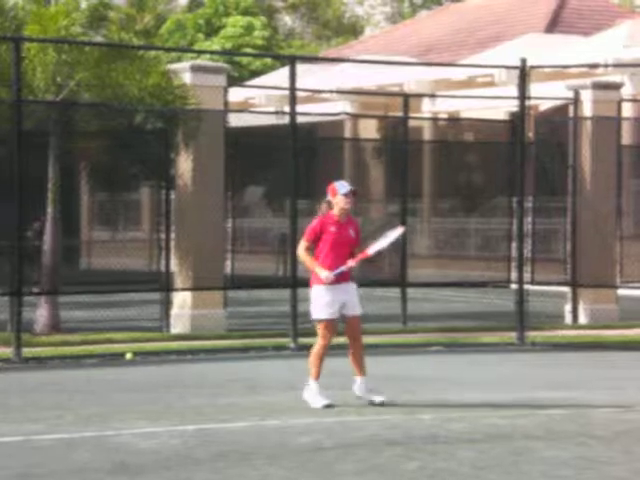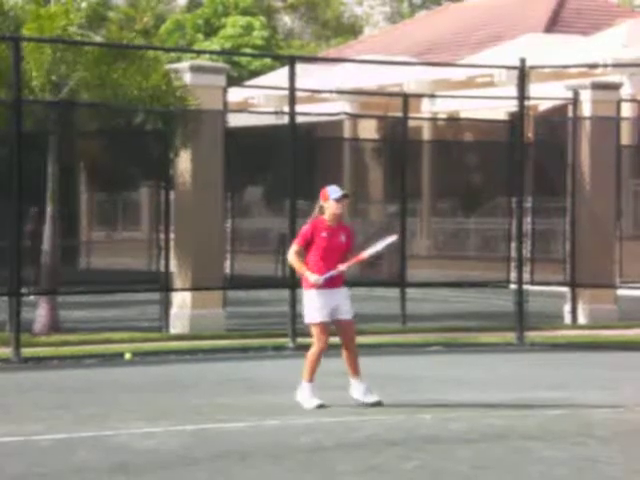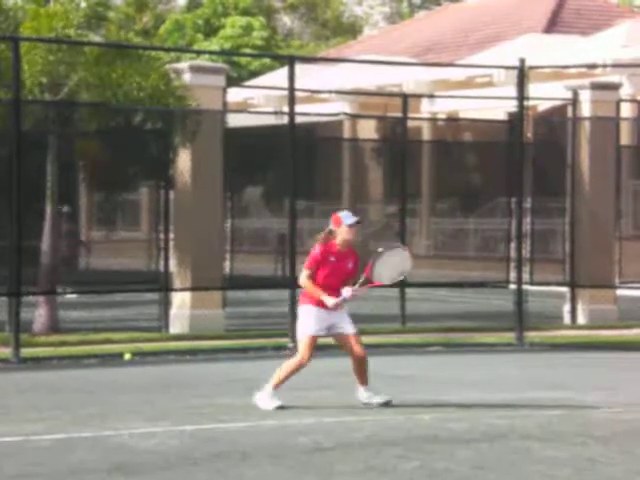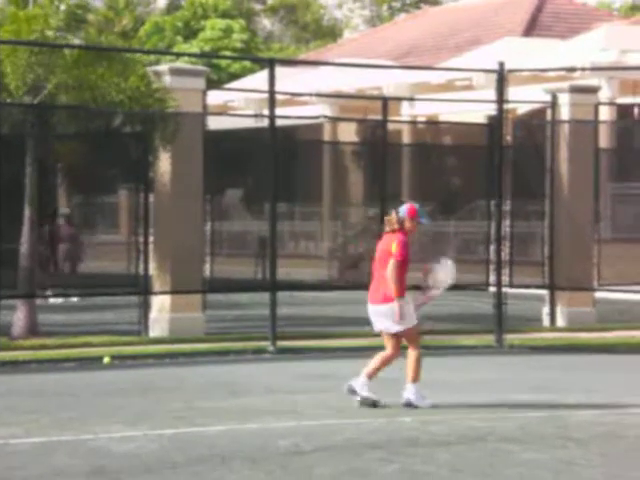
dt=0.7s
person 1, frame 1
left shoulder: (353, 224)
right shoulder: (320, 222)
right elbow: (301, 250)
left wrist: (354, 260)
right wrist: (319, 271)
left hip: (347, 286)
right hip: (324, 286)
left knee: (356, 337)
right knee: (324, 340)
left ankle: (362, 385)
right ankle: (312, 388)
person 1, frame 2
left shoulder: (346, 231)
right shoulder: (312, 227)
right elbow: (292, 255)
left wrist: (346, 266)
right wrist: (307, 274)
left hip: (338, 290)
right hip: (316, 290)
left knee: (349, 340)
right knee: (321, 343)
left ankle: (358, 387)
right ankle: (305, 390)
person 1, frame 3
left shoulder: (352, 256)
right shoulder: (322, 250)
right elbow: (303, 280)
left wrist: (348, 291)
right wrist: (324, 298)
left hip: (337, 311)
right hip: (313, 308)
left knee: (359, 353)
right knee: (303, 357)
left ankle: (365, 391)
right ankle: (266, 393)
person 1, frame 4
left shoulder: (387, 238)
right shoulder: (400, 240)
right elbow: (391, 271)
left wrist: (401, 295)
right wrist: (397, 300)
left hip: (375, 302)
right hip: (390, 302)
left knee: (392, 350)
right knee: (415, 345)
left ankle: (361, 382)
right ankle: (411, 393)
